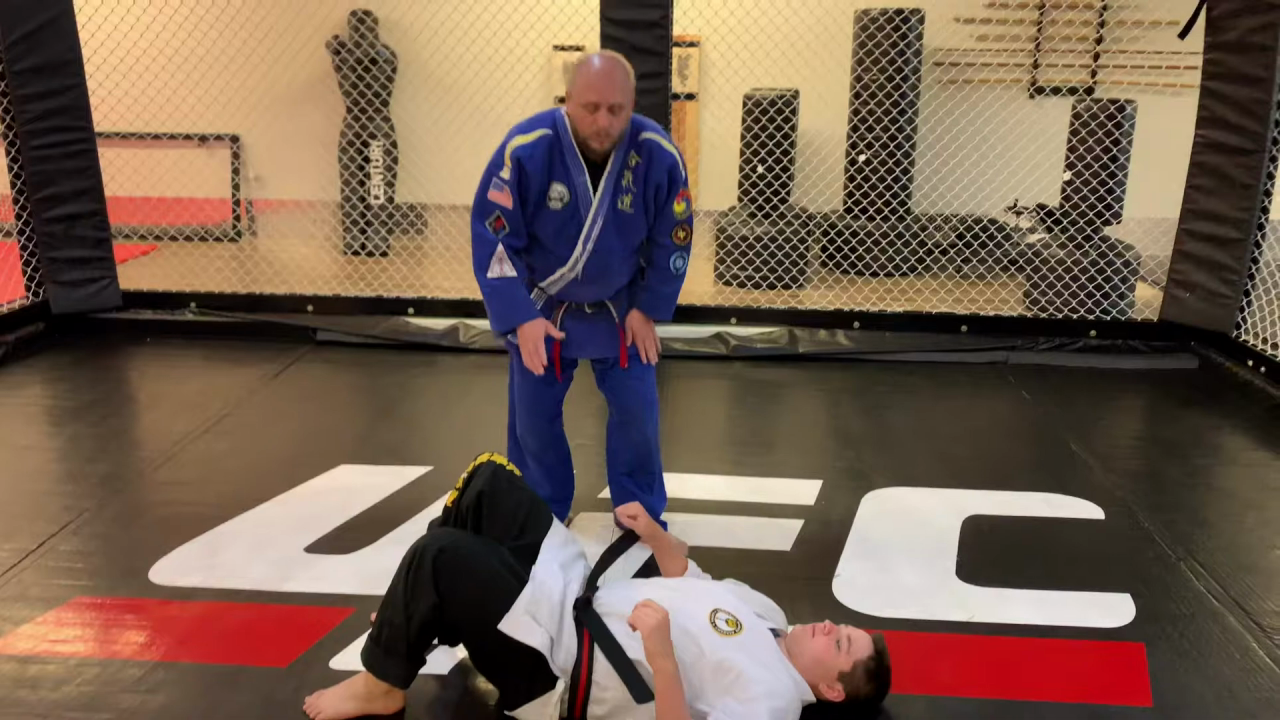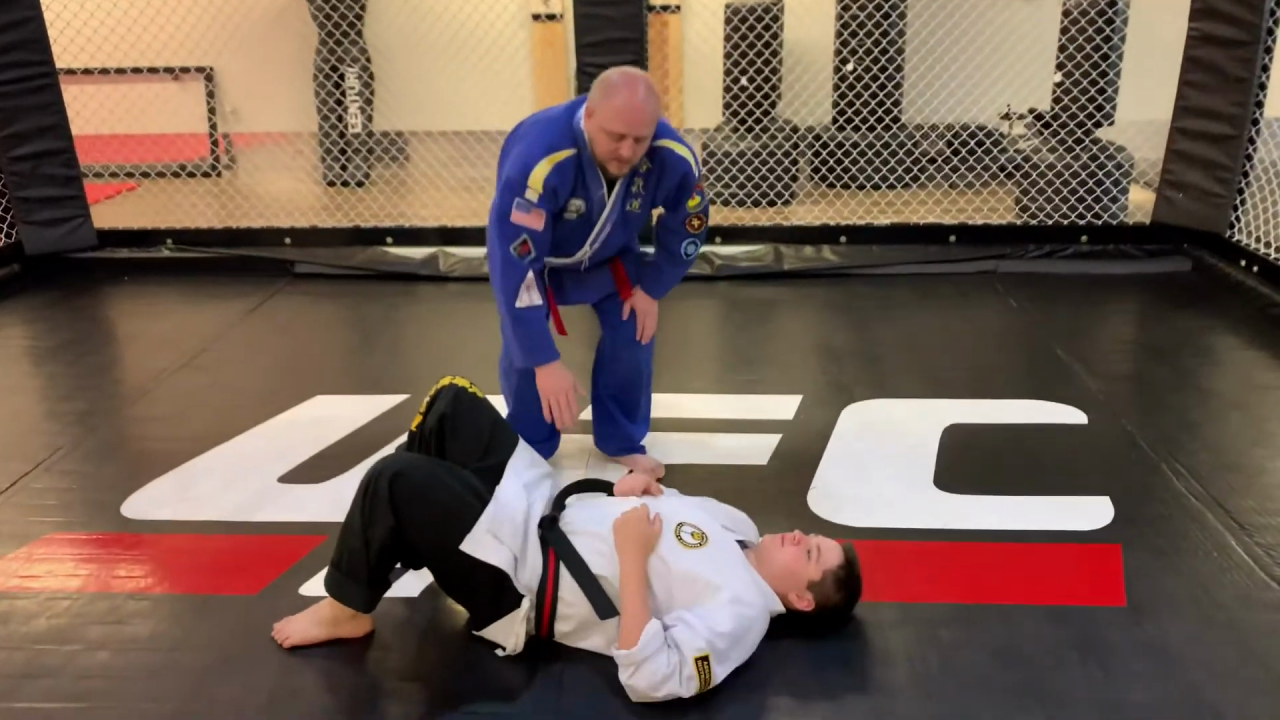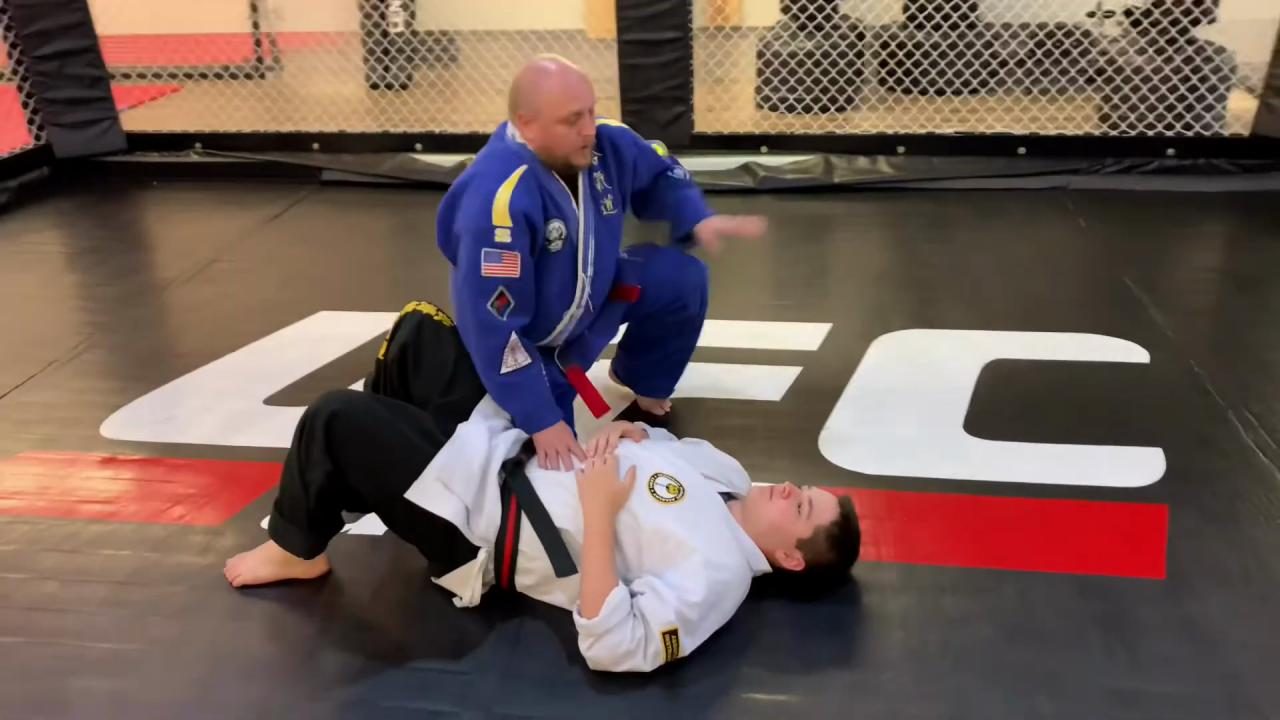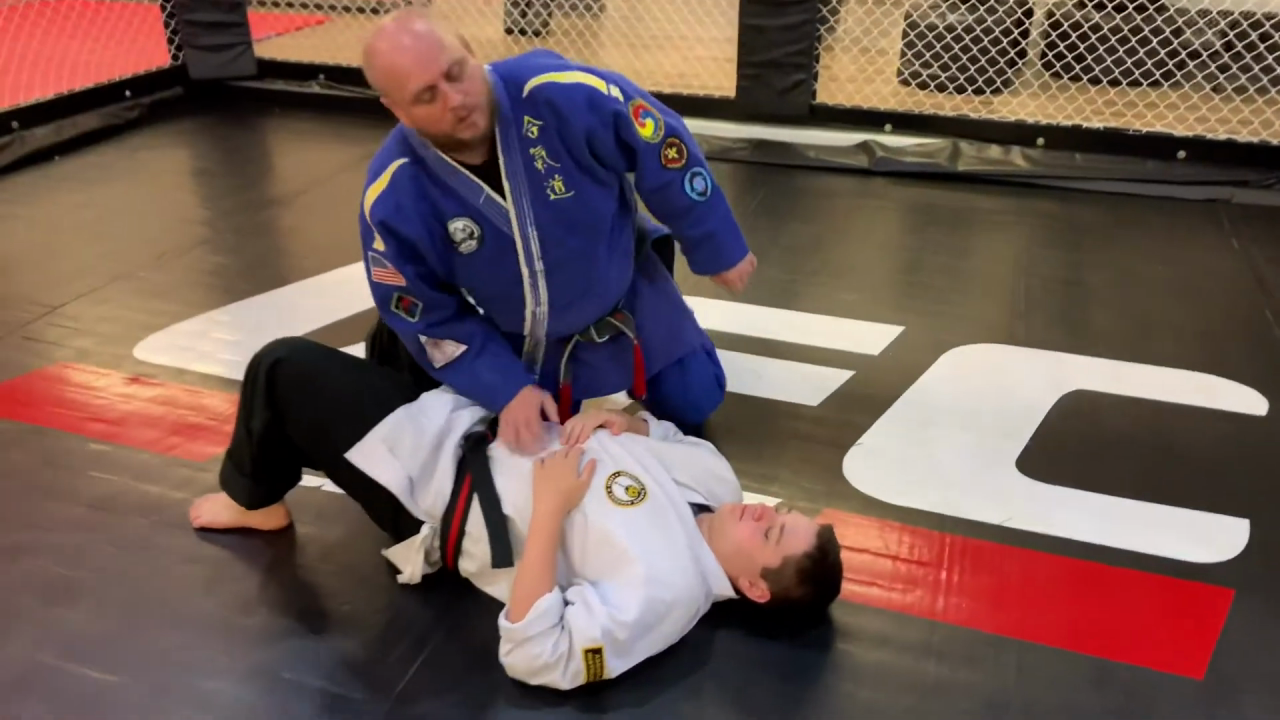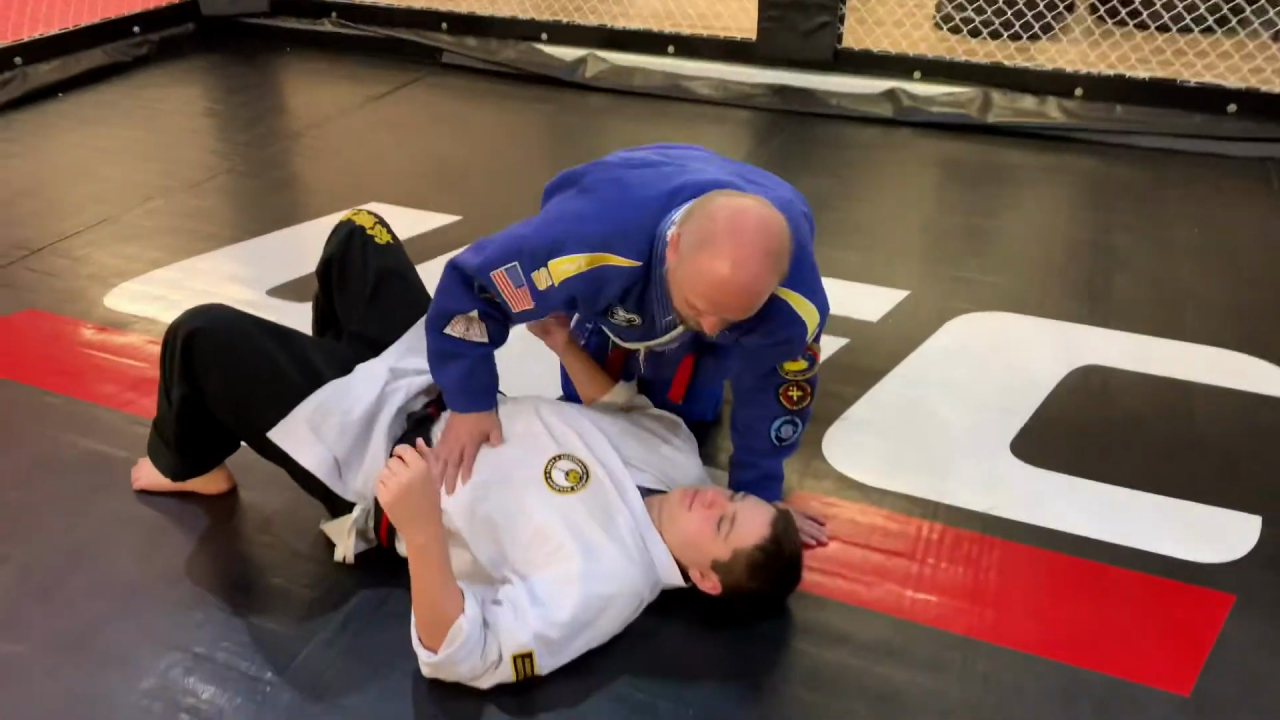
dt=1s
person 1, frame 1
right shoulder: (767, 616)
right elbow: (694, 586)
left wrist: (660, 654)
right wrist: (656, 536)
left hip: (550, 670)
right hip: (580, 594)
left knee: (439, 558)
right knee: (489, 479)
right ankle: (419, 614)
person 1, frame 2
left shoulder: (740, 611)
right shoulder: (739, 528)
left elbow: (648, 675)
left wrist: (633, 557)
right wrist: (643, 482)
left hip: (518, 583)
right hip: (548, 508)
left knee: (394, 480)
right knee: (453, 402)
left ankle: (347, 610)
right ankle: (395, 537)
person 1, frame 3
left shoulder: (716, 573)
right shoulder: (729, 477)
left elbow: (611, 647)
right elbow: (664, 445)
left wrist: (597, 511)
right wrist: (626, 431)
left hip: (477, 523)
right hip: (511, 446)
left knee: (334, 419)
right knee: (420, 328)
left ankle: (296, 551)
right ankle: (359, 473)
person 1, frame 4
left shoulder: (664, 590)
right shoulder: (715, 479)
left elbow: (533, 656)
right elbow: (663, 434)
left wrist: (549, 507)
right wrist: (621, 421)
left hip: (438, 494)
right hip: (489, 426)
left knee: (284, 368)
left ankle: (251, 501)
right ankle: (385, 397)
person 1, frame 5
left shoulder: (606, 581)
right shoulder: (676, 454)
left elbow: (454, 655)
right elbow: (618, 410)
left wrist: (420, 525)
right wrist: (568, 347)
left hip: (378, 460)
right hip: (440, 391)
left knee: (203, 336)
right knee: (360, 233)
left ankle: (188, 465)
right ankle: (333, 364)
person 2, frame 1
left shoulder: (658, 155)
right shoulder: (525, 150)
left elbow: (673, 240)
right elbow: (491, 238)
left wrist: (649, 309)
right wrist: (521, 317)
left hip: (621, 310)
right hip: (541, 310)
left knee: (636, 411)
right knee: (534, 416)
left ankle: (644, 519)
person 2, frame 2
left shoulder: (673, 157)
right shoulder: (539, 155)
left elbow: (687, 227)
right elbow: (514, 261)
left wrist: (652, 288)
right wrist: (545, 361)
left hip: (610, 253)
right hip: (533, 254)
left knee: (633, 335)
right knee: (525, 354)
left ankle: (622, 442)
person 2, frame 3
left shoulder: (606, 143)
right shoulder: (497, 202)
left elbow: (658, 174)
right elbow: (492, 325)
left wrist: (698, 220)
right wrist: (541, 423)
right hip: (521, 341)
left knee: (685, 280)
right knee: (553, 453)
left ankle: (643, 379)
person 2, frame 4
left shoulder: (561, 96)
right shoulder: (394, 197)
left elbow: (667, 155)
right elbow: (431, 317)
left wrist: (721, 250)
right wrist: (507, 391)
left hip: (627, 301)
right hip: (524, 348)
left knee: (694, 405)
right knee: (532, 450)
person 2, frame 5
left shoulder: (792, 299)
right shoulder: (586, 239)
left elbow: (773, 397)
right elbow: (469, 285)
left wrist: (756, 500)
right wrist: (470, 404)
left knee: (689, 421)
